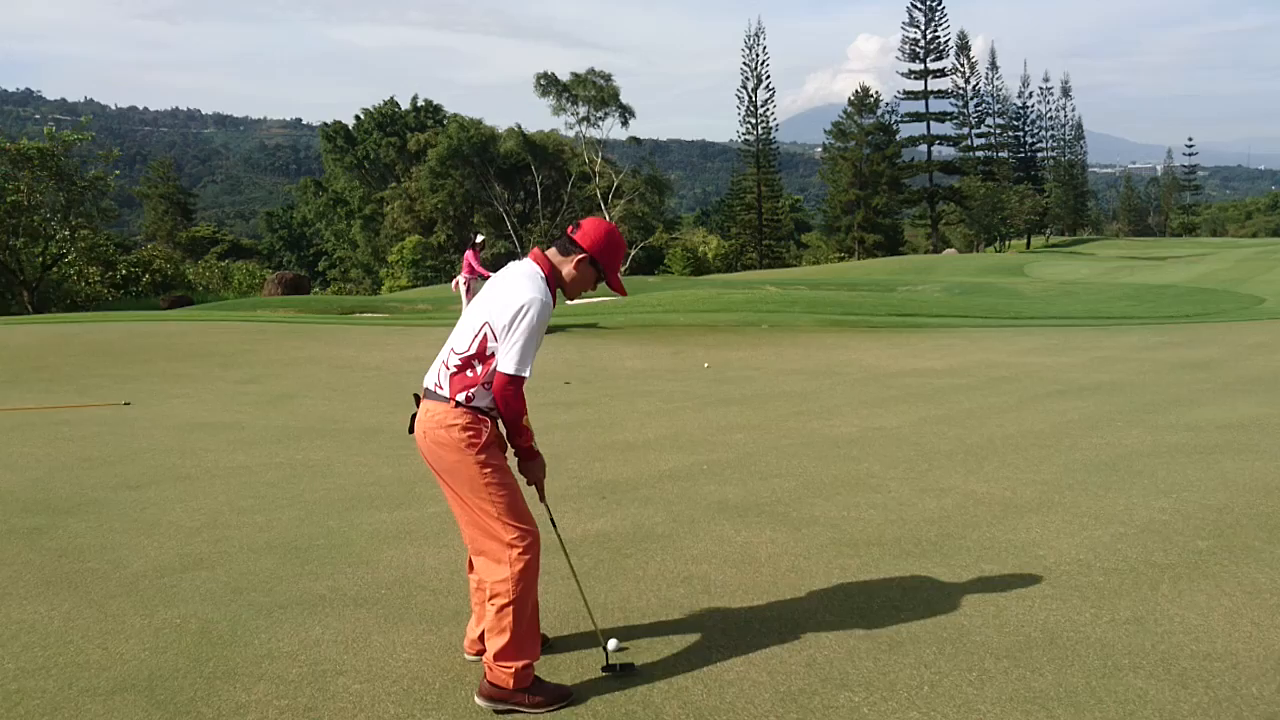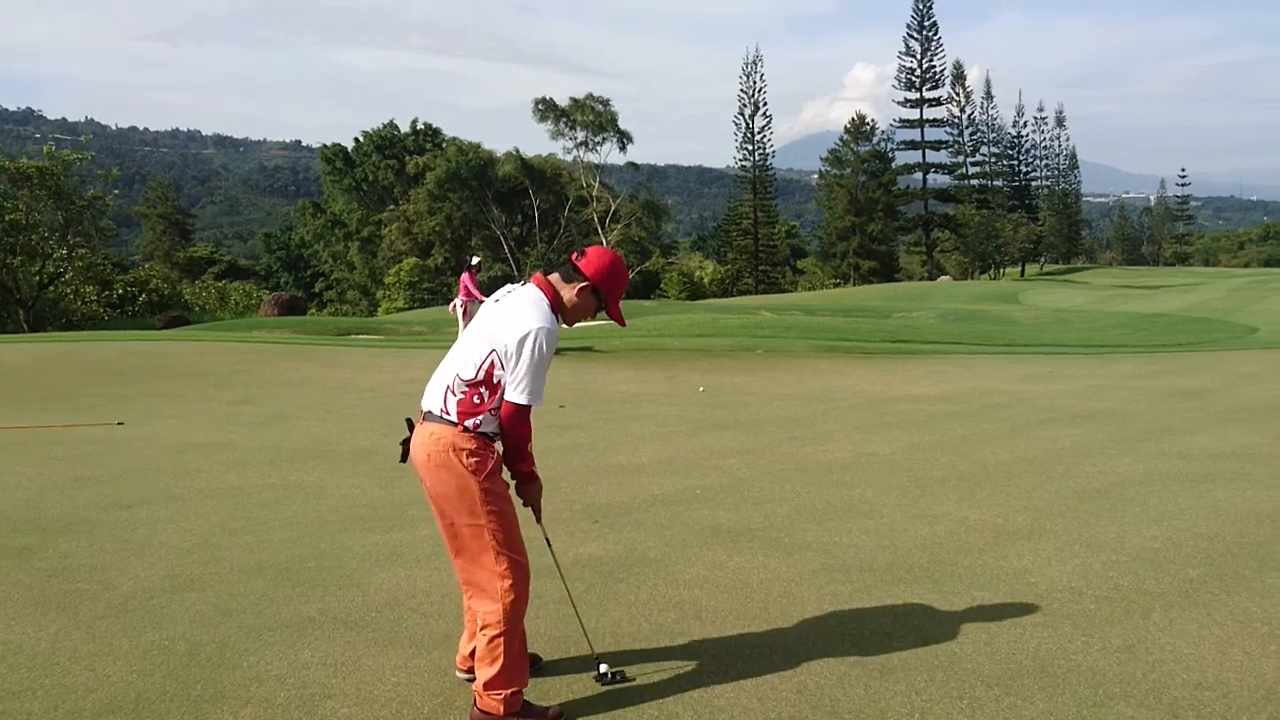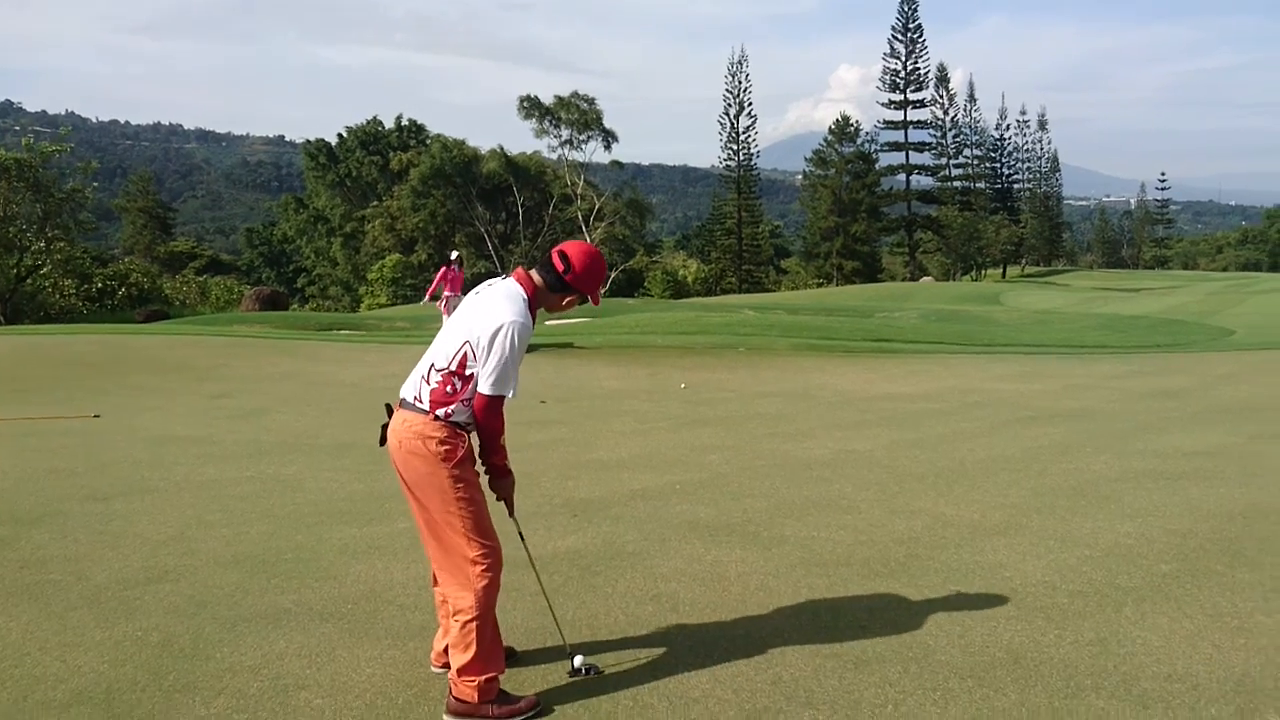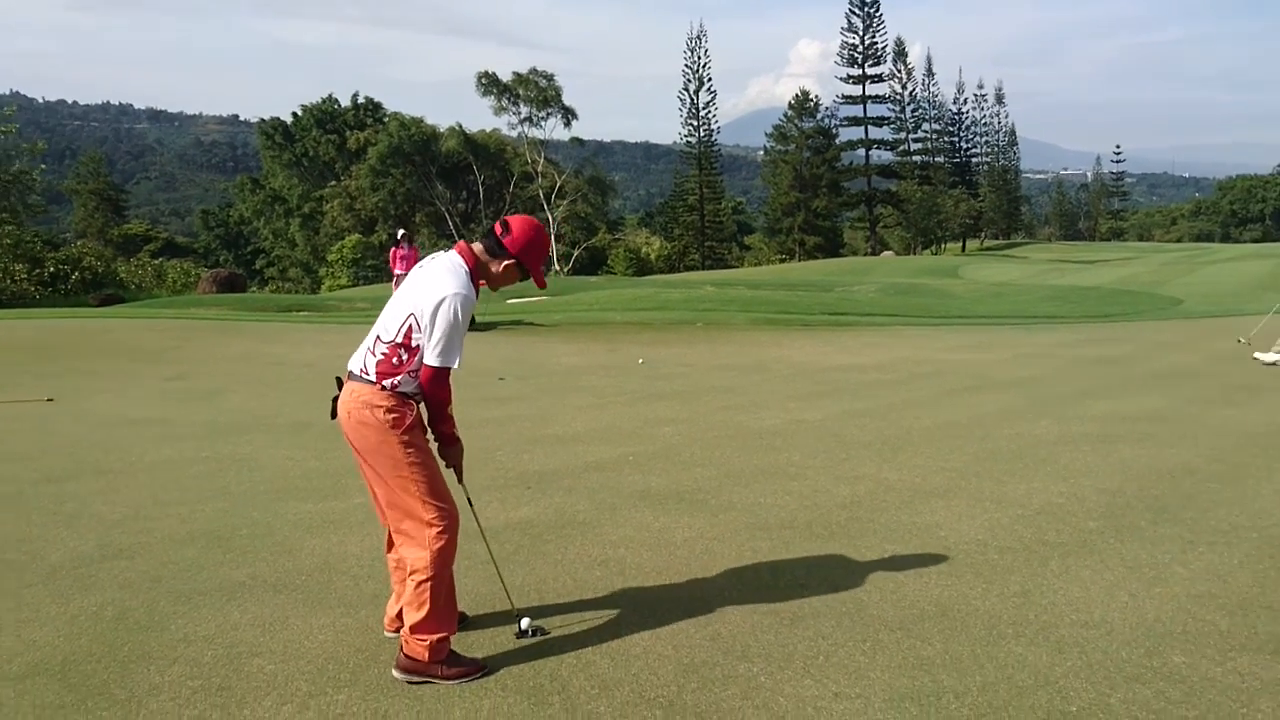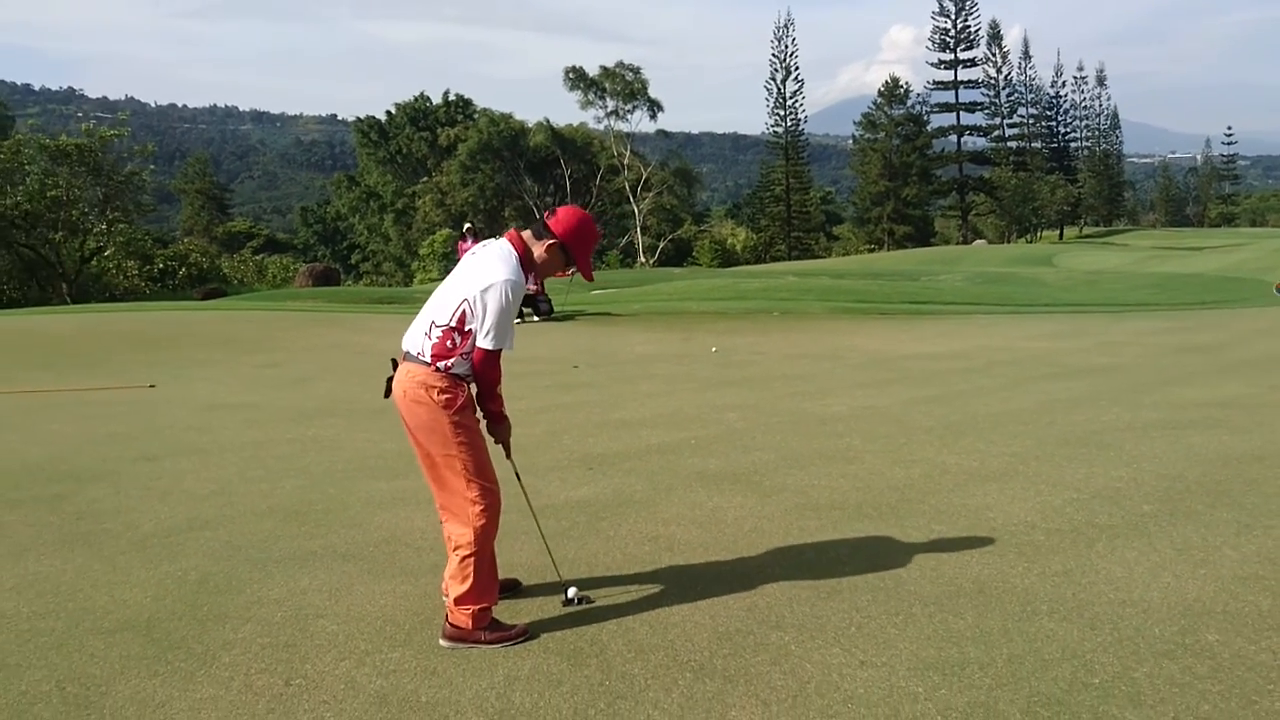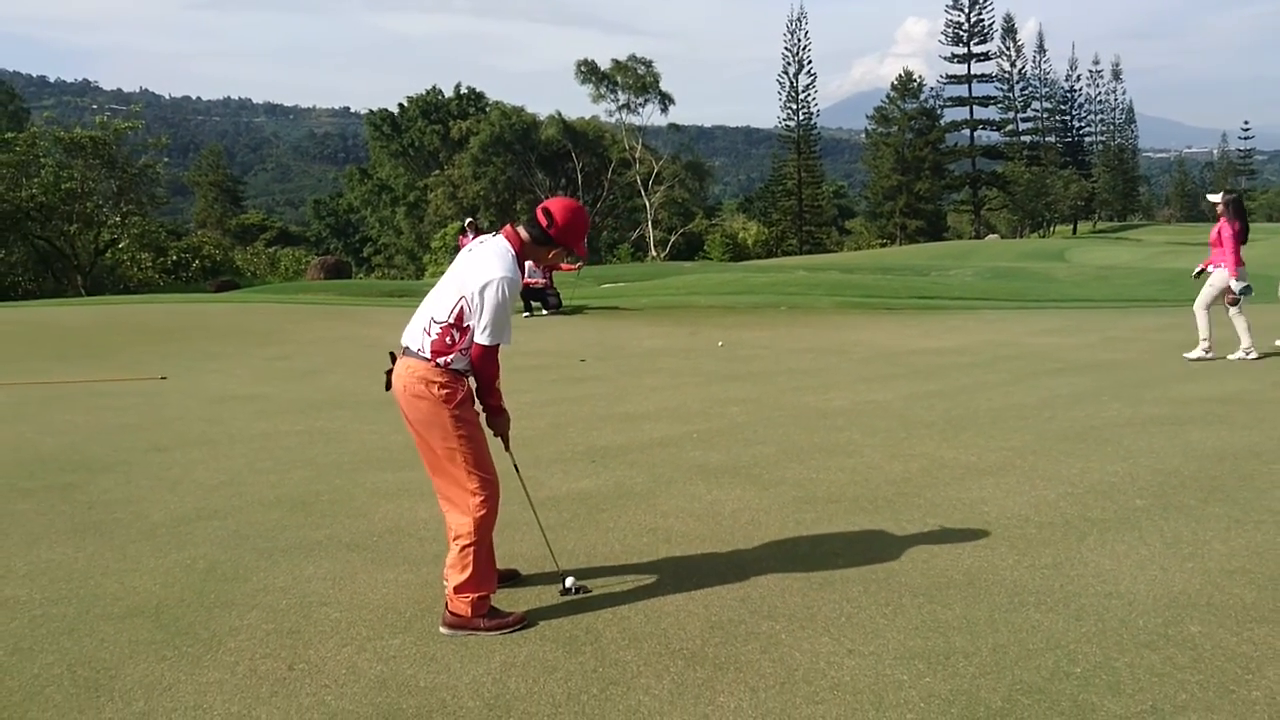
dt=0.5s
person 1, frame 1
left shoulder: (517, 272)
right shoulder: (534, 298)
right elbow: (506, 387)
left wrist: (520, 445)
right wrist: (528, 452)
left hip: (445, 412)
right hip: (459, 424)
left knee: (490, 535)
right knee: (515, 542)
left ankle: (485, 634)
right ankle: (507, 678)
person 1, frame 2
left shoulder: (512, 294)
right shoulder: (539, 326)
right elbow: (514, 414)
right wrist: (525, 475)
left hip: (432, 433)
right hip: (460, 447)
left knee: (481, 560)
right knee: (504, 571)
left ankle: (476, 654)
person 1, frame 3
left shoulder: (496, 286)
right shoulder: (513, 320)
right elbow: (487, 406)
left wrist: (493, 465)
right wrist: (500, 470)
left hip: (413, 424)
right hip: (433, 437)
left knee: (454, 551)
right knee: (477, 560)
left ankle: (453, 647)
person 1, frame 4
left shoulder: (441, 260)
right shoulder: (456, 293)
right elbow: (434, 378)
left wrist: (441, 434)
right wrist: (448, 438)
left hip: (364, 395)
right hip: (382, 407)
left knee: (407, 517)
right knee: (434, 521)
left ankle: (406, 610)
right ankle: (423, 650)
person 1, frame 5
left shoulder: (492, 248)
right shoulder: (507, 278)
right elbow: (484, 359)
left wrist: (489, 412)
right wrist: (496, 416)
left hip: (418, 375)
right hip: (434, 387)
left knee: (460, 492)
right knee: (476, 500)
left ankle: (463, 579)
right ankle: (467, 620)
person 1, frame 6
left shoulder: (487, 243)
right shoulder: (503, 275)
right elbow: (483, 354)
left wrist: (488, 404)
right wrist: (495, 408)
left hip: (415, 368)
right hip: (435, 381)
left knee: (461, 484)
right knee: (477, 491)
left ankle: (468, 568)
right ankle: (466, 607)
